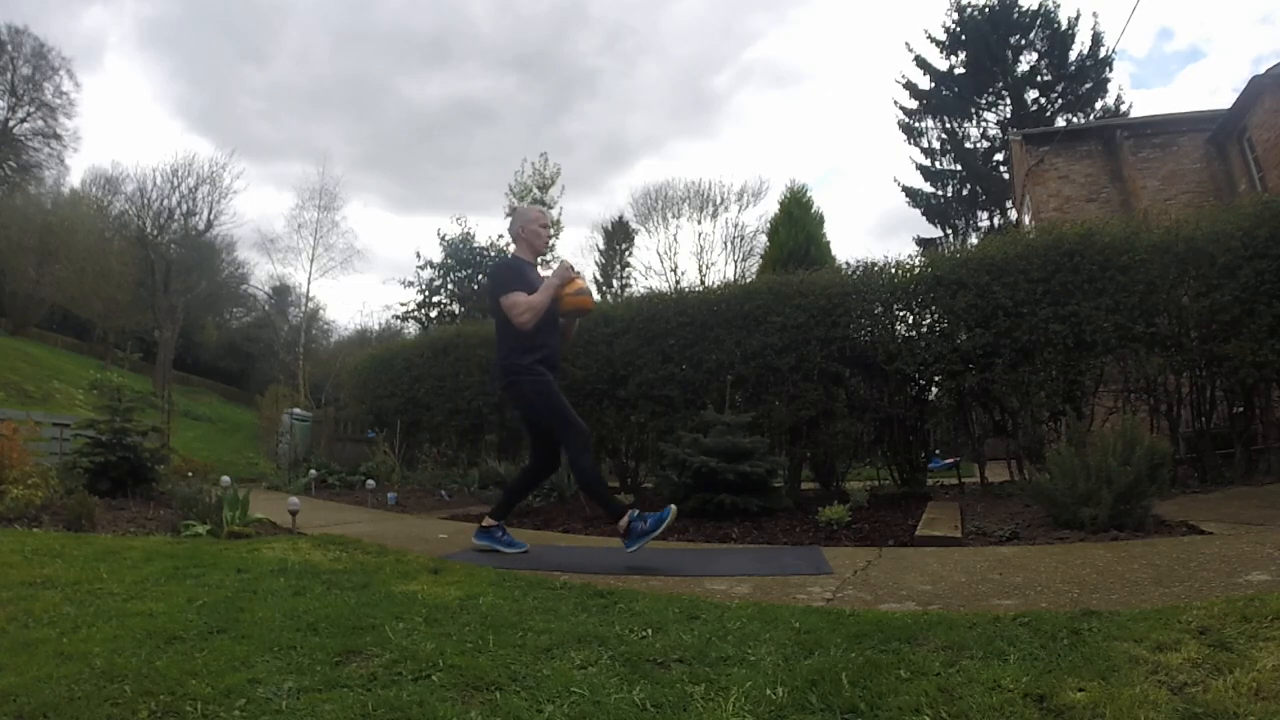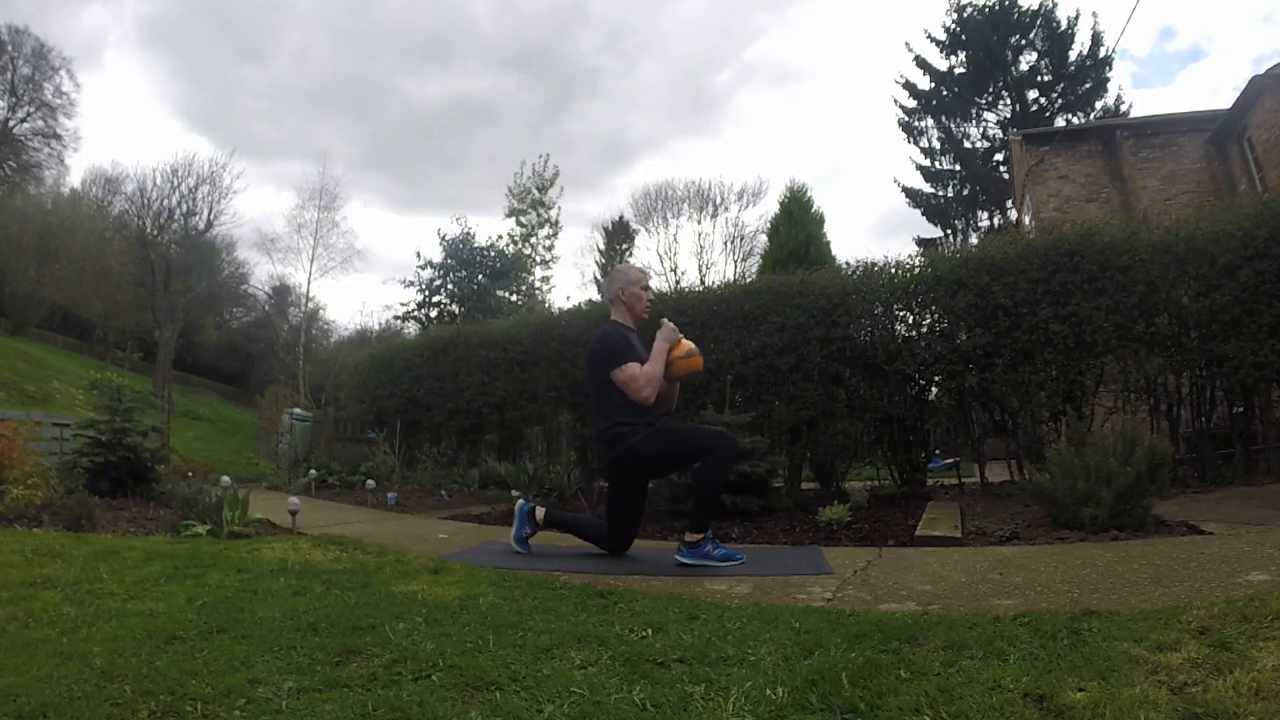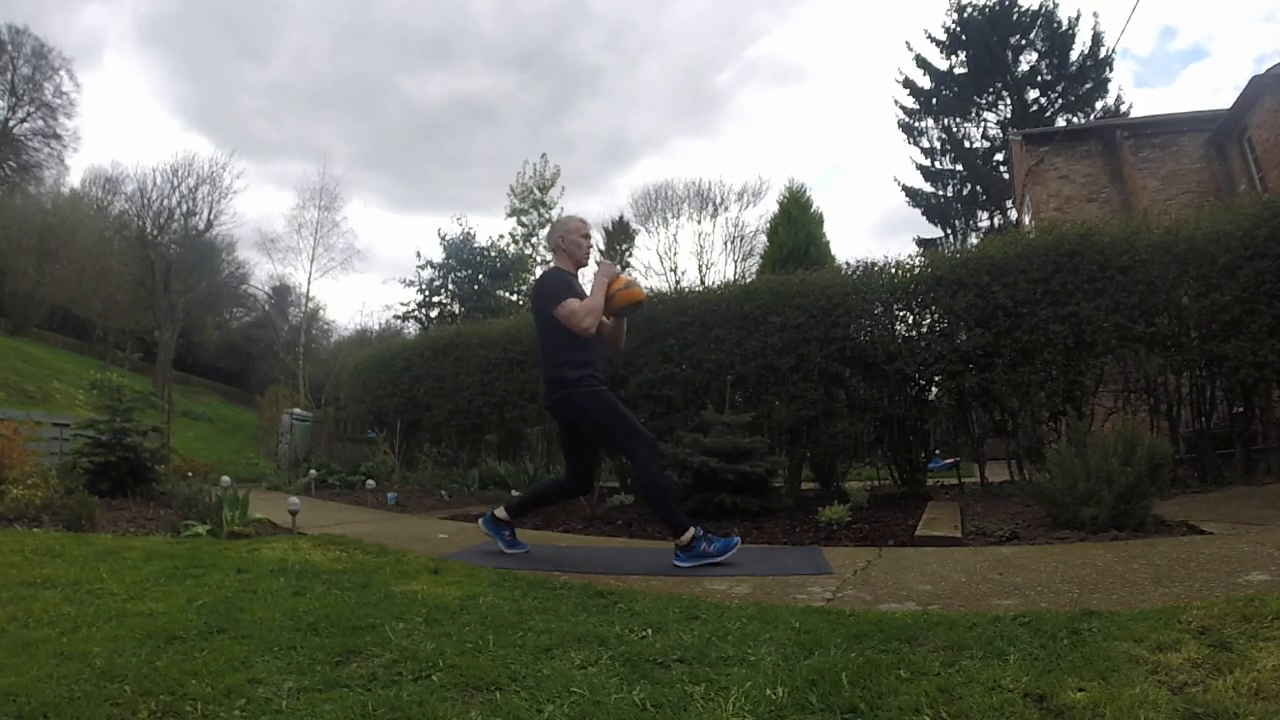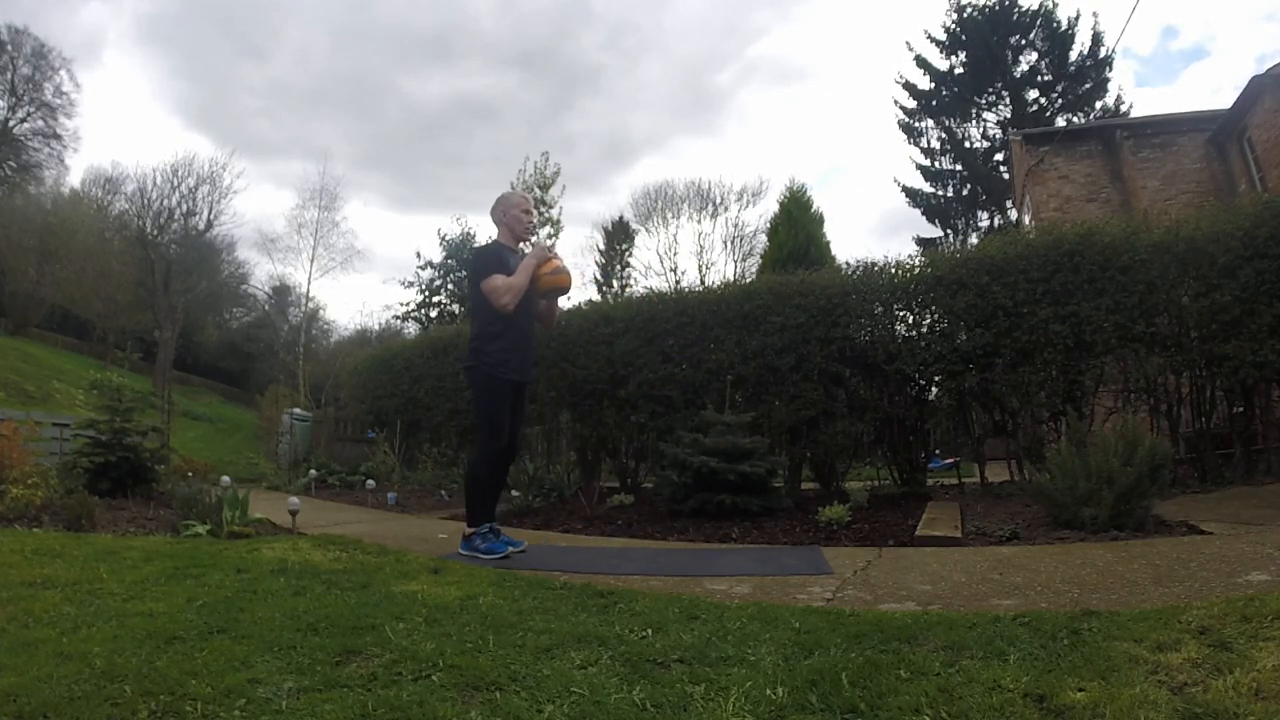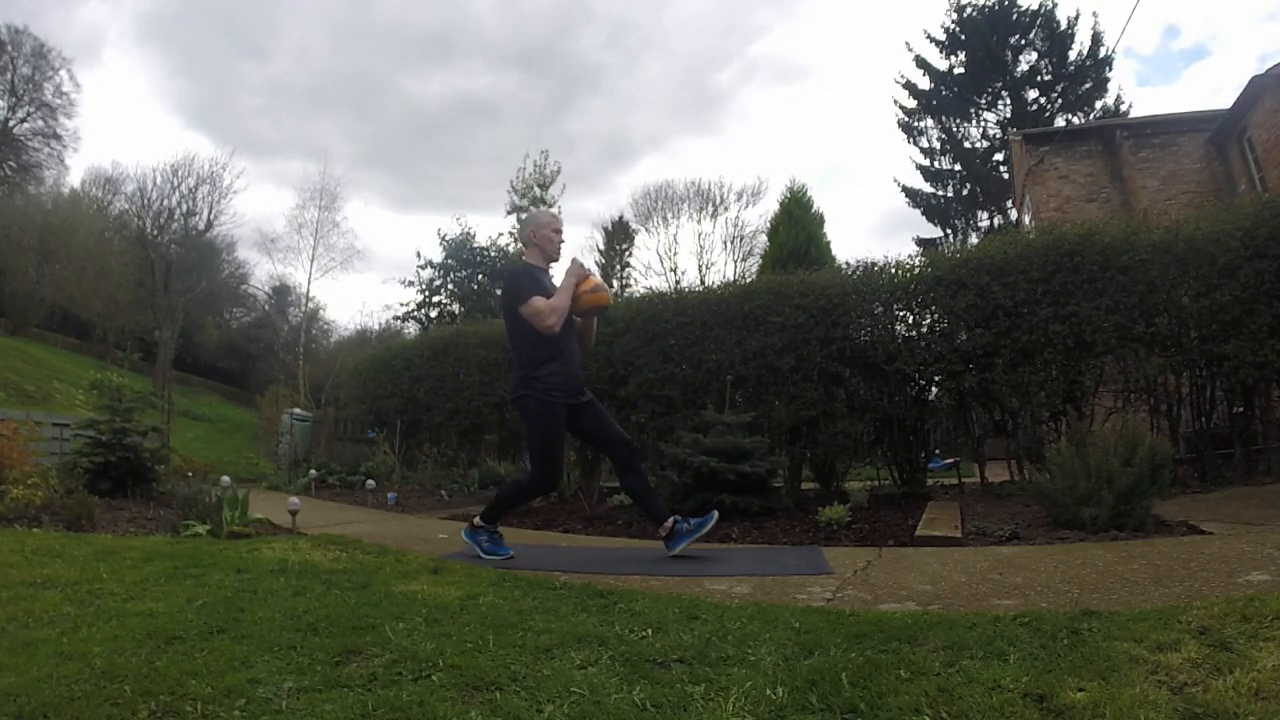
dt=0.7s
person 1, frame 1
left shoulder: (535, 276)
right shoulder: (507, 270)
left elbow: (560, 335)
right elbow: (523, 318)
right wrist: (554, 282)
left hip: (538, 376)
right hip: (524, 374)
left knee: (546, 459)
right knee: (577, 439)
left ankle: (490, 526)
right ankle: (625, 522)
person 1, frame 2
left shoulder: (629, 340)
right shoulder: (611, 338)
left elbow: (665, 404)
right elbow: (644, 393)
right wrist: (662, 344)
left hip: (631, 449)
right hip: (626, 446)
left knee: (616, 541)
right knee: (721, 445)
left ankle: (534, 515)
right ankle: (695, 542)
person 1, frame 3
left shoulder: (573, 287)
right shoulder: (551, 283)
left elbow: (614, 342)
right elbow: (587, 323)
right wrist: (602, 279)
left hip: (579, 391)
right hip: (574, 390)
left knee: (579, 481)
right knee: (642, 448)
left ankle: (501, 517)
right ankle: (688, 541)
person 1, frame 4
left shoulder: (523, 262)
right shoulder: (487, 256)
left elbow: (547, 319)
right elbow: (505, 299)
right wrist: (531, 261)
left hip: (516, 370)
right hip: (490, 367)
left knee: (506, 449)
right knee: (492, 448)
left ankle: (487, 526)
right ankle: (473, 533)
person 1, frame 5
left shoulder: (549, 282)
right shoulder: (520, 278)
left elbow: (583, 341)
right elbow: (549, 322)
right wrist: (570, 279)
left hip: (572, 392)
right hip: (540, 394)
left knee: (623, 450)
right knee: (547, 476)
left ankle: (670, 528)
right ankle: (482, 527)
